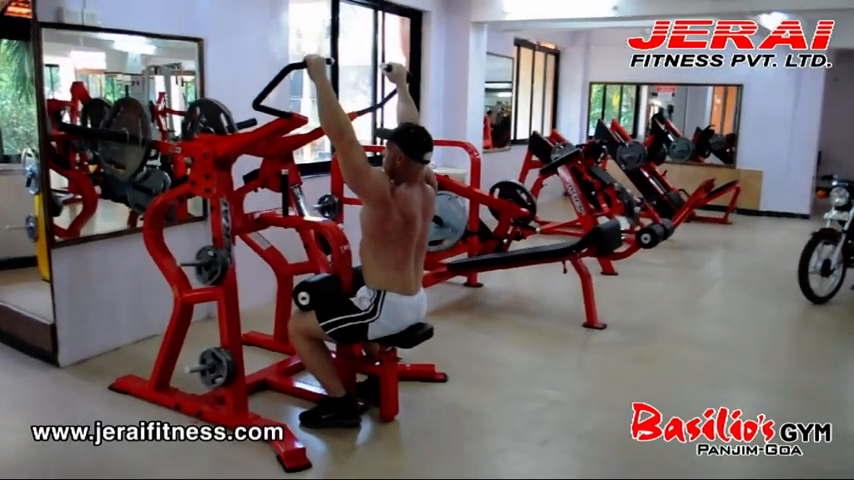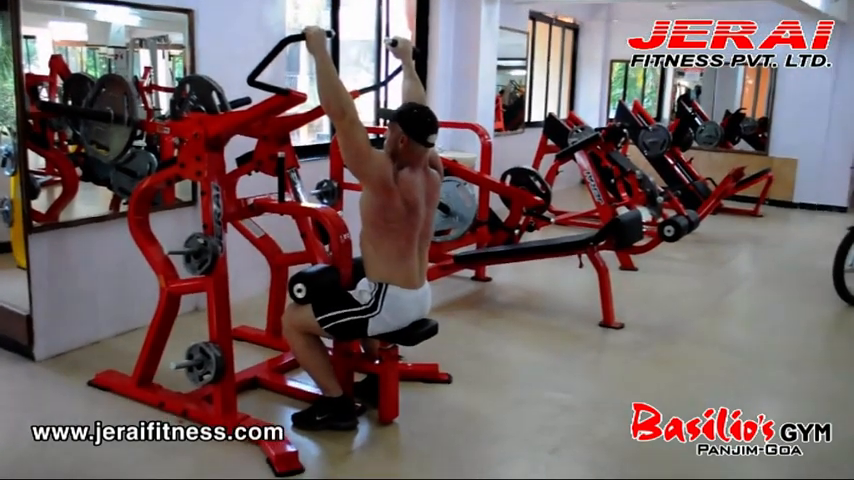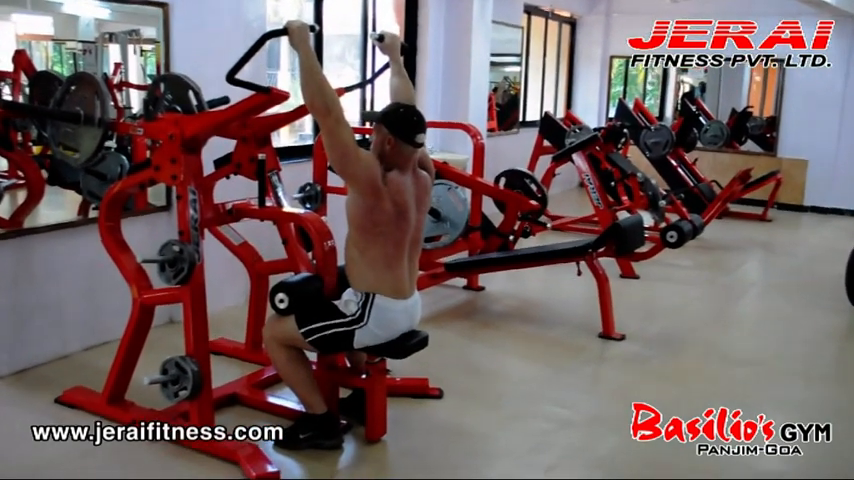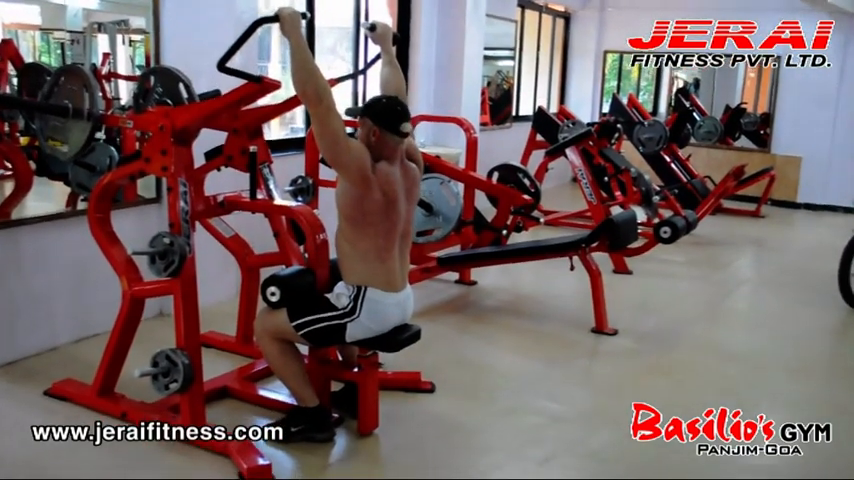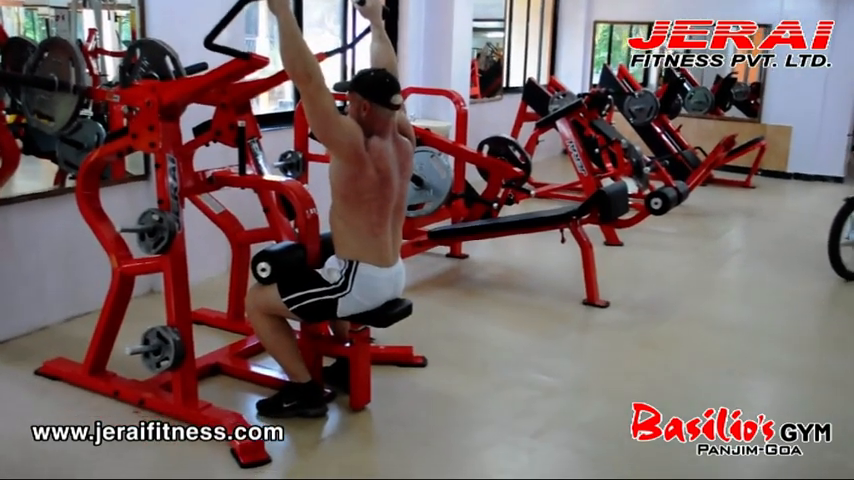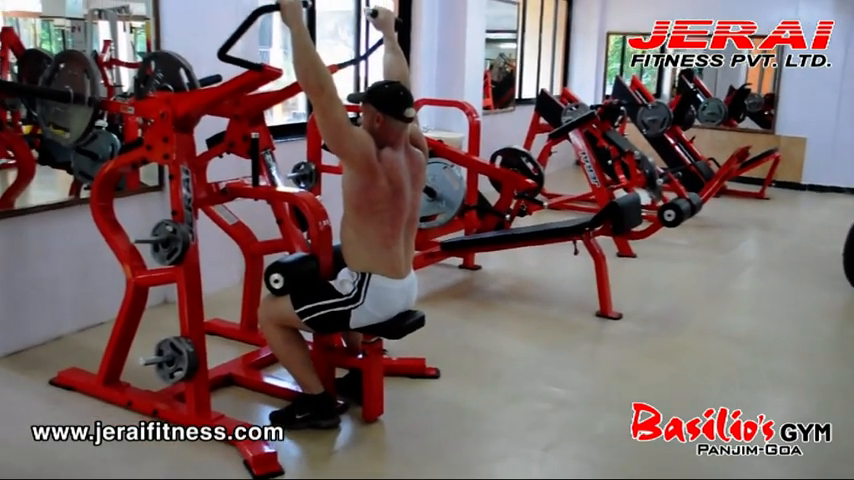
dt=0.7s
person 1, frame 1
left shoulder: (382, 193)
right shoulder: (427, 187)
left elbow: (342, 137)
right elbow: (412, 135)
left wrist: (320, 77)
right wrist: (401, 84)
left hip: (390, 309)
right hip: (416, 304)
left knee: (298, 327)
right knee: (351, 304)
left ankle: (341, 404)
right ankle: (381, 377)
person 1, frame 2
left shoulder: (385, 178)
right shoulder: (432, 173)
left elbow: (343, 117)
right elbow: (418, 115)
left wrist: (319, 49)
right wrist: (407, 60)
left hip: (392, 303)
right hip: (420, 298)
left knee: (293, 321)
right knee: (352, 297)
left ankle: (337, 405)
right ankle: (380, 377)
person 1, frame 3
left shoulder: (373, 180)
right shoulder: (422, 174)
left elbow: (327, 114)
right elbow: (405, 116)
left wrist: (302, 44)
right wrist: (394, 56)
left hip: (380, 315)
right hip: (409, 309)
left knee: (274, 333)
right knee: (338, 308)
left ankle: (321, 423)
person 1, frame 4
left shoulder: (362, 171)
right shoulder: (411, 166)
left elbow: (318, 102)
right elbow: (395, 105)
left wrist: (293, 32)
right wrist: (385, 47)
left hip: (371, 308)
right hip: (401, 302)
left knee: (266, 326)
right knee: (330, 299)
left ankle: (313, 416)
right ankle: (360, 385)
person 1, frame 5
left shoulder: (354, 145)
right shoulder: (404, 139)
left elbow: (308, 80)
right elbow: (386, 80)
left hip: (363, 282)
right hip: (393, 275)
left knee: (257, 301)
right knee: (317, 276)
left ankle: (306, 391)
right ankle: (349, 363)
person 1, frame 6
left shoulder: (367, 158)
right shoulder: (416, 151)
left elbow: (321, 92)
right elbow: (399, 91)
left hip: (375, 294)
right hip: (405, 288)
left knee: (269, 313)
right knee: (331, 287)
left ankle: (317, 403)
right ankle: (362, 375)
